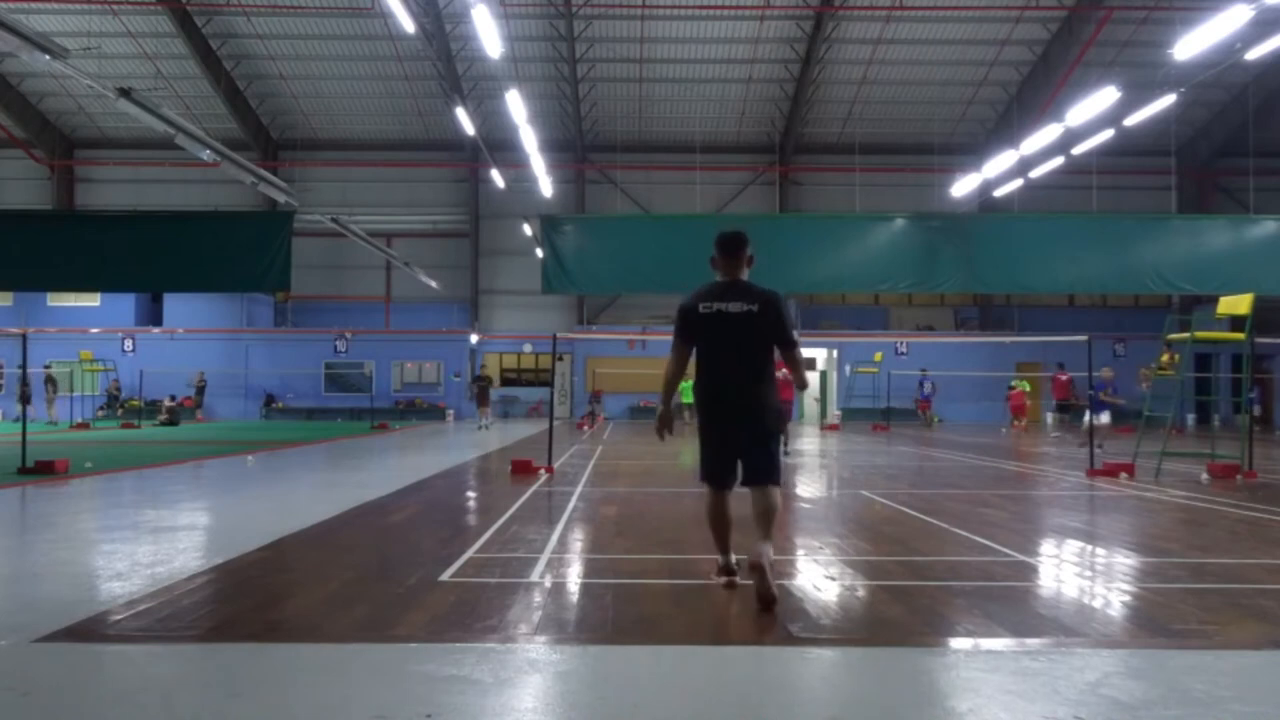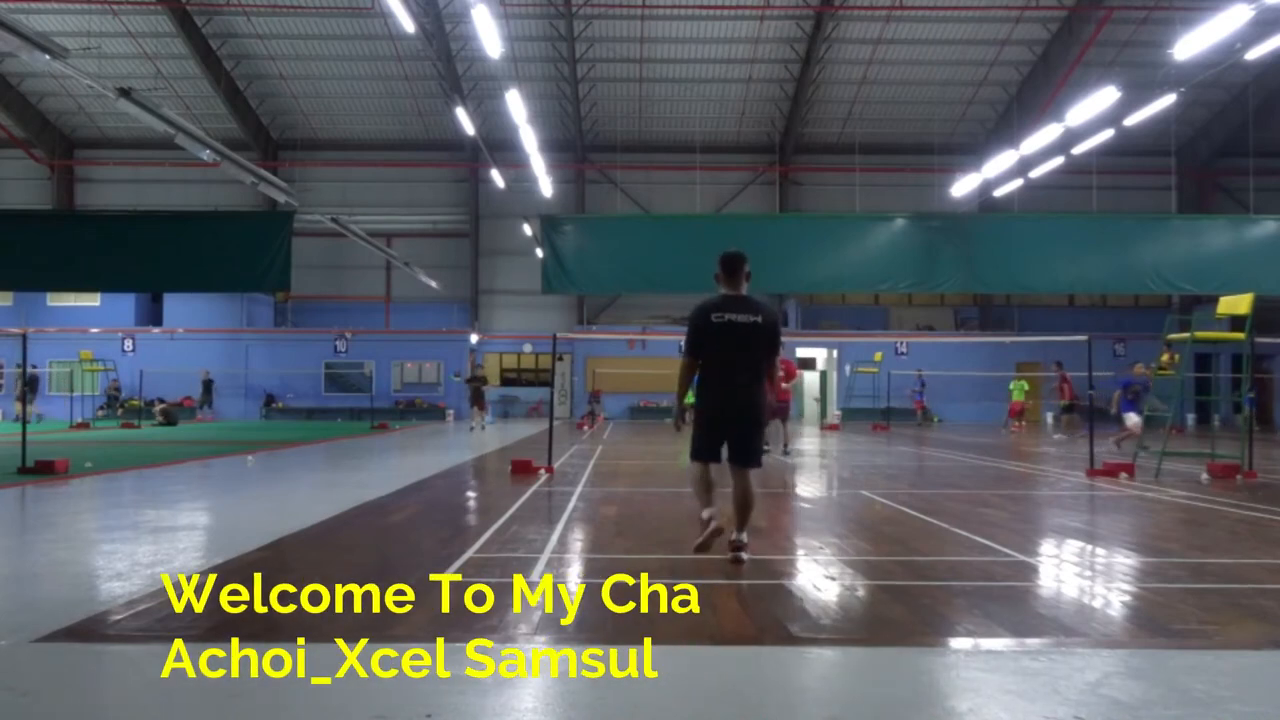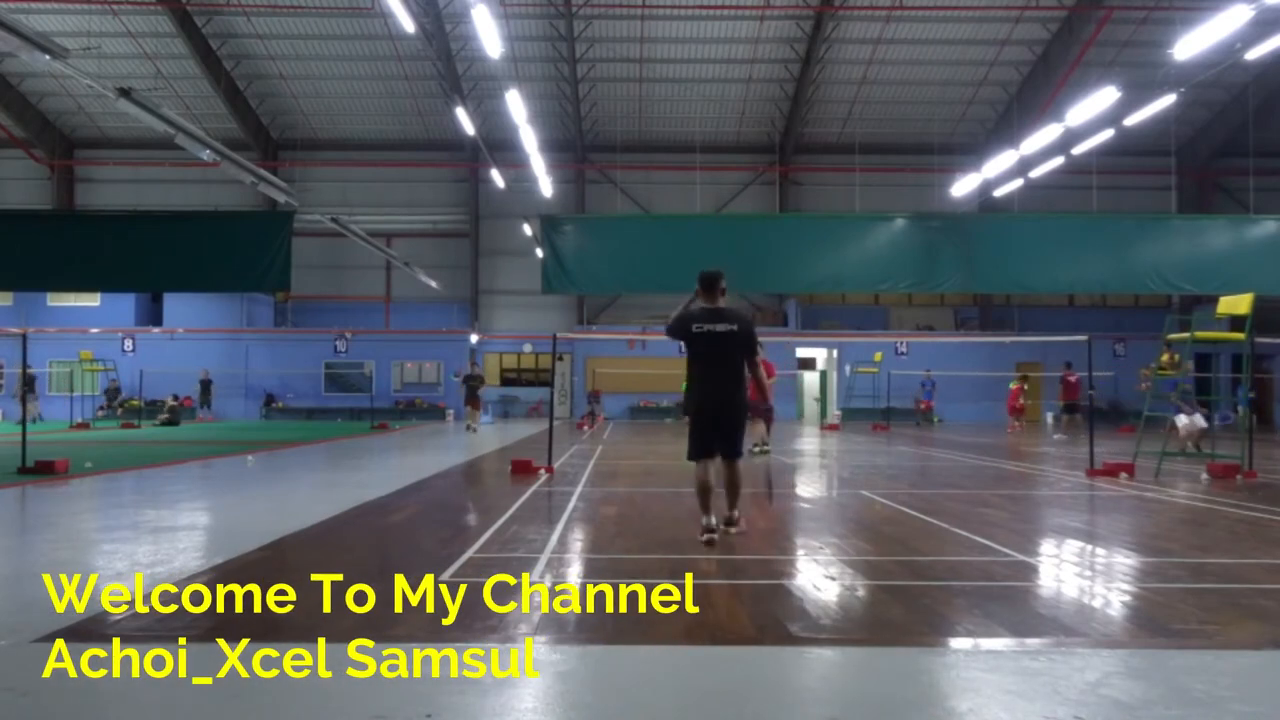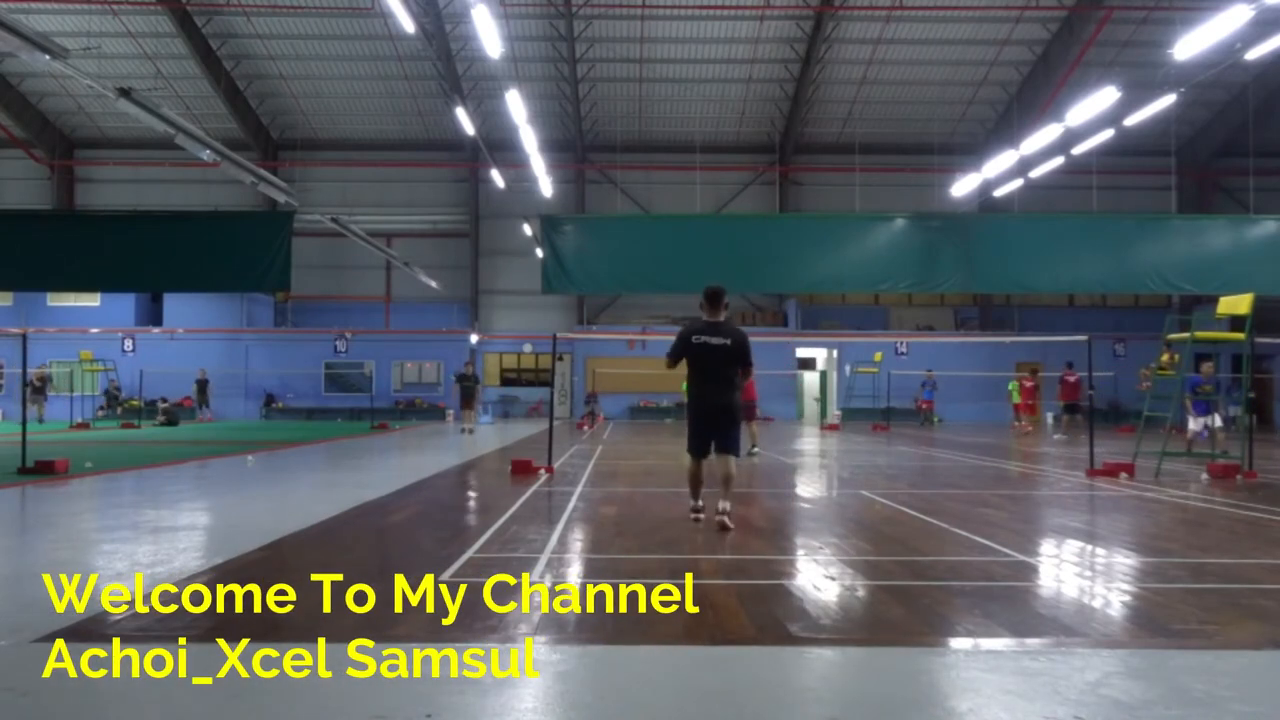
dt=0.7s
person 1, frame 1
left shoulder: (694, 304)
right shoulder: (769, 302)
left elbow: (678, 358)
right elbow: (790, 355)
left wrist: (665, 407)
right wrist: (801, 381)
left hip: (713, 412)
right hip: (760, 411)
left knee: (718, 488)
right knee: (765, 487)
left ankle: (725, 562)
right ankle: (762, 554)
person 1, frame 2
left shoulder: (703, 312)
right shoulder: (766, 315)
left elbow: (690, 363)
right elbow: (772, 364)
left wrist: (680, 404)
right wrist: (770, 394)
left hip: (712, 404)
right hip: (751, 405)
left knee: (702, 462)
right knee: (742, 472)
left ankle: (708, 515)
right ankle: (739, 540)
person 1, frame 3
left shoulder: (689, 320)
right shoulder: (742, 322)
left elbow: (670, 329)
right elbow: (754, 366)
left wrist: (689, 302)
right wrist: (766, 398)
left hip: (701, 403)
right hip: (734, 403)
left knee: (703, 462)
right knee: (732, 460)
left ankle: (709, 524)
right ankle: (732, 516)
person 1, frame 4
left shoulder: (689, 332)
right shoulder: (738, 336)
left elbow: (670, 363)
right elbow: (747, 373)
left wrist: (685, 356)
left hip: (698, 405)
right hip: (728, 405)
left knee: (696, 457)
right knee: (727, 457)
left ankle: (696, 506)
right ankle: (723, 508)
